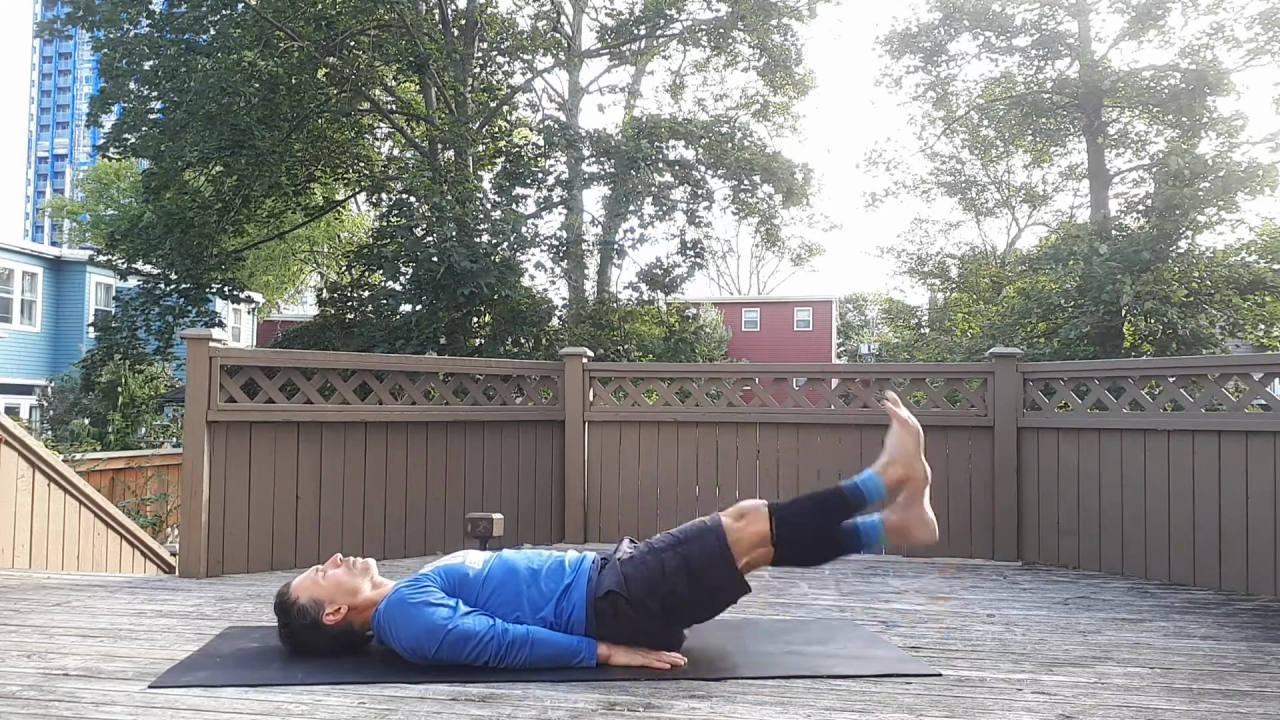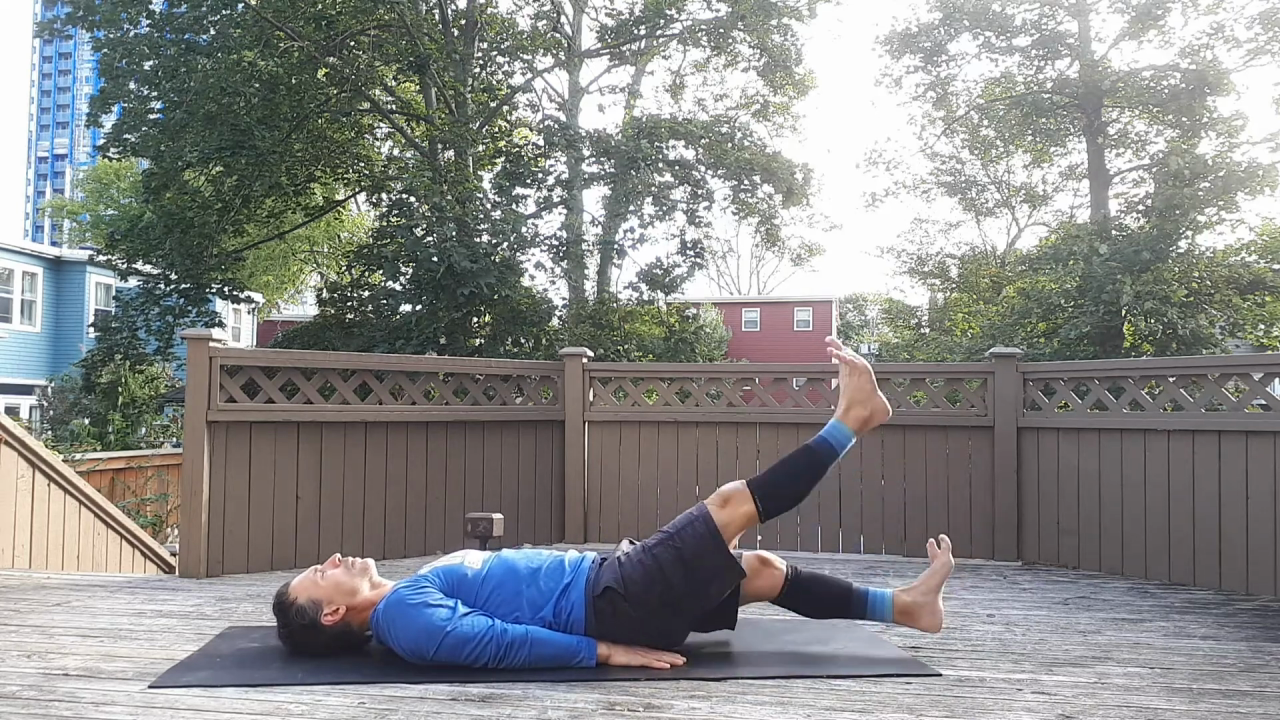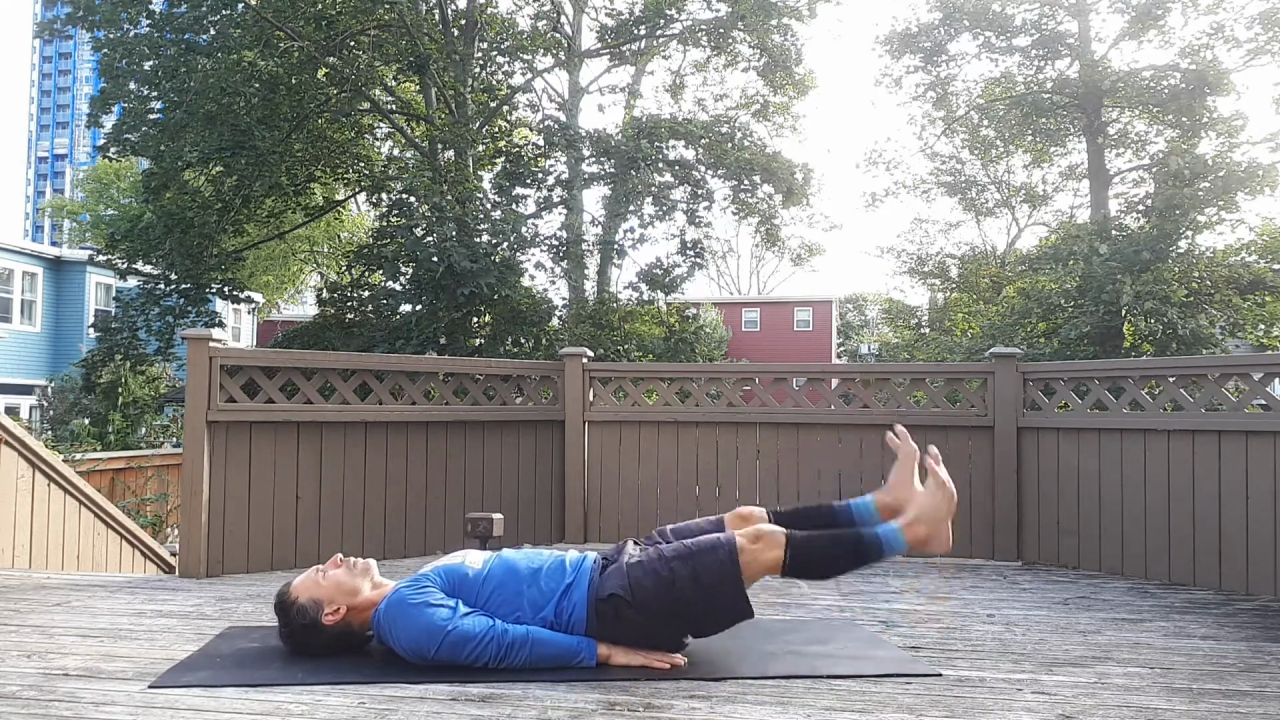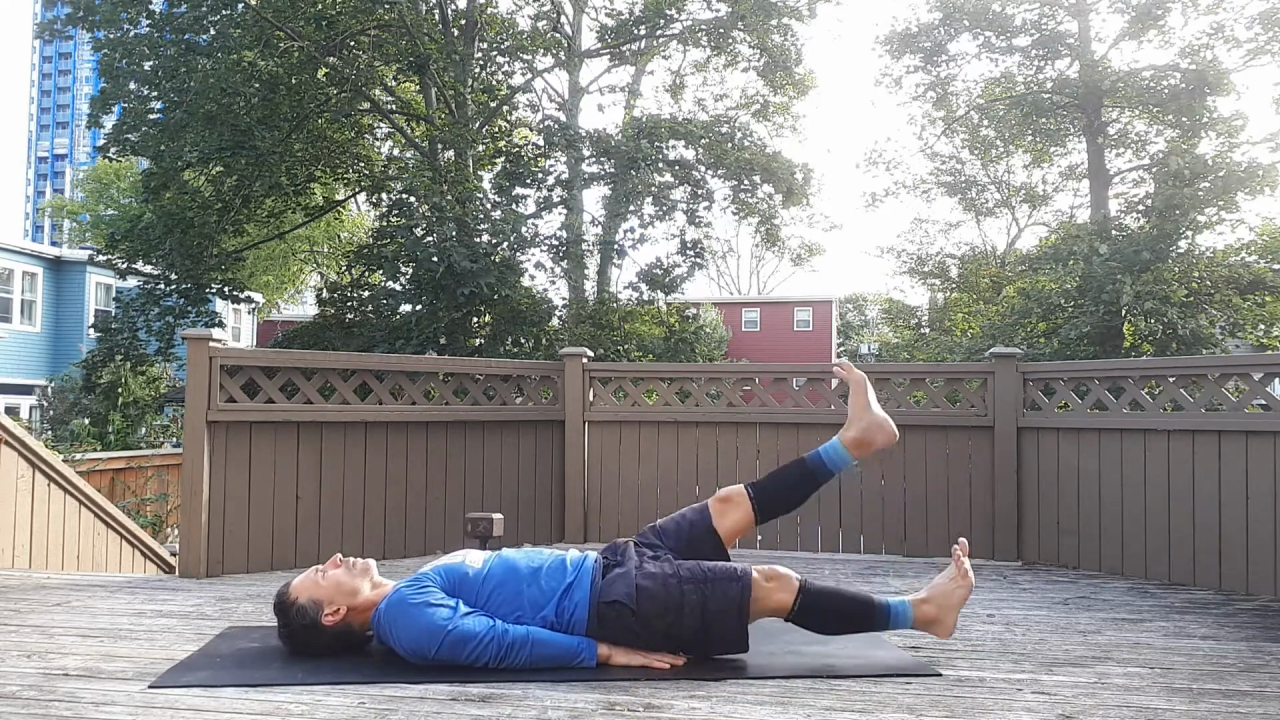
dt=0.2s
person 1, frame 1
left shoulder: (410, 594)
right shoulder: (405, 618)
right elbow: (500, 642)
right wrist: (606, 651)
left hip: (602, 573)
right hip: (608, 605)
left knee: (747, 525)
right knee: (748, 525)
left ankle: (889, 519)
right ankle: (883, 479)
person 1, frame 2
left shoulder: (411, 592)
right shoulder: (405, 619)
right elbow: (502, 642)
right wrist: (607, 649)
left hip: (604, 575)
right hip: (612, 605)
left knee: (760, 569)
right knee: (733, 503)
left ankle: (901, 605)
right ankle: (848, 421)
person 1, frame 3
left shoulder: (412, 590)
right shoulder: (405, 618)
right elbow: (499, 642)
right wrist: (606, 651)
left hip: (606, 571)
right hip: (609, 607)
left knee: (746, 520)
right knee: (762, 544)
left ankle: (889, 505)
right ankle: (907, 531)
person 1, frame 4
left shoulder: (413, 590)
right shoulder: (405, 617)
right elbow: (500, 642)
right wrist: (610, 651)
left hip: (606, 568)
right hip: (612, 605)
left knee: (733, 504)
right knee: (773, 584)
left ankle: (854, 440)
right ankle: (917, 612)
